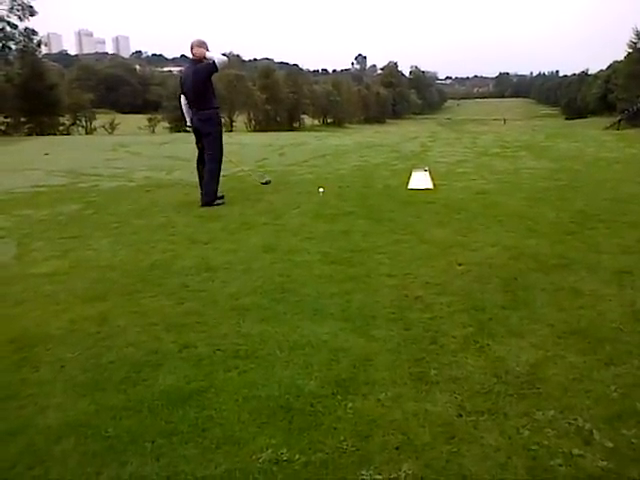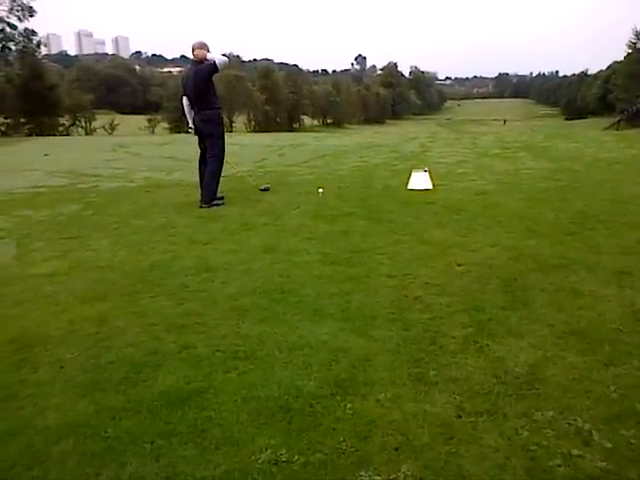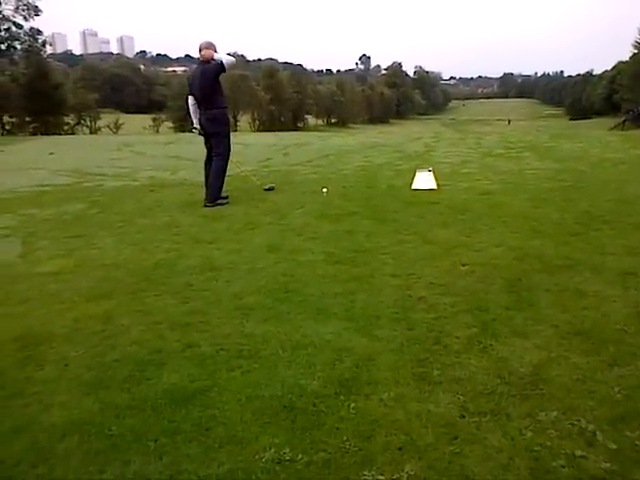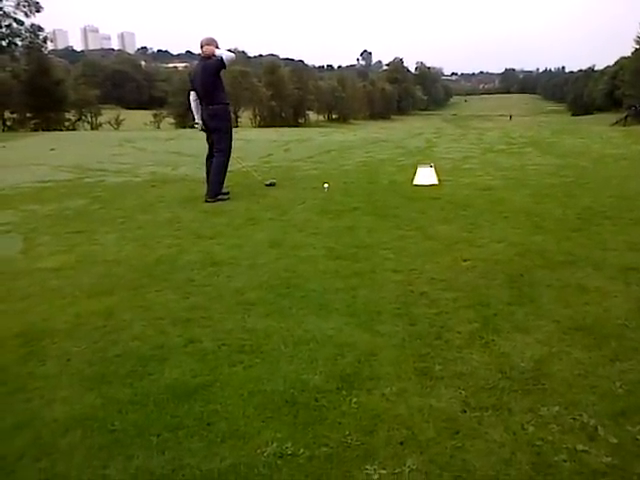
dt=0.4s
person 1, frame 1
left shoulder: (185, 73)
right shoulder: (201, 69)
left elbow: (183, 99)
right elbow: (223, 60)
left wrist: (189, 121)
right wrist: (206, 55)
left hip: (196, 118)
right hip: (209, 117)
left knee: (203, 156)
right knee: (213, 157)
left ankle: (207, 193)
right ankle: (208, 198)
person 1, frame 2
left shoulder: (187, 74)
right shoulder: (202, 70)
left elbow: (186, 101)
right elbow: (224, 60)
left wrist: (192, 123)
right wrist: (206, 56)
left hip: (199, 119)
right hip: (211, 117)
left knee: (205, 157)
right knee: (215, 156)
left ankle: (207, 194)
right ankle: (208, 198)
person 1, frame 3
left shoulder: (194, 74)
right shoulder: (209, 69)
left elbow: (191, 101)
right elbow: (231, 60)
left wrist: (196, 123)
right wrist: (214, 56)
left hip: (205, 118)
right hip: (217, 116)
left knee: (211, 155)
right knee: (220, 156)
left ankle: (212, 193)
right ankle: (212, 197)
person 1, frame 4
left shoulder: (196, 70)
right shoulder: (210, 65)
left elbow: (193, 97)
right elbow: (231, 56)
left wrist: (198, 119)
right wrist: (215, 52)
left hip: (207, 114)
right hip: (219, 112)
left knee: (213, 152)
right knee: (221, 152)
left ankle: (213, 188)
right ankle: (213, 193)
